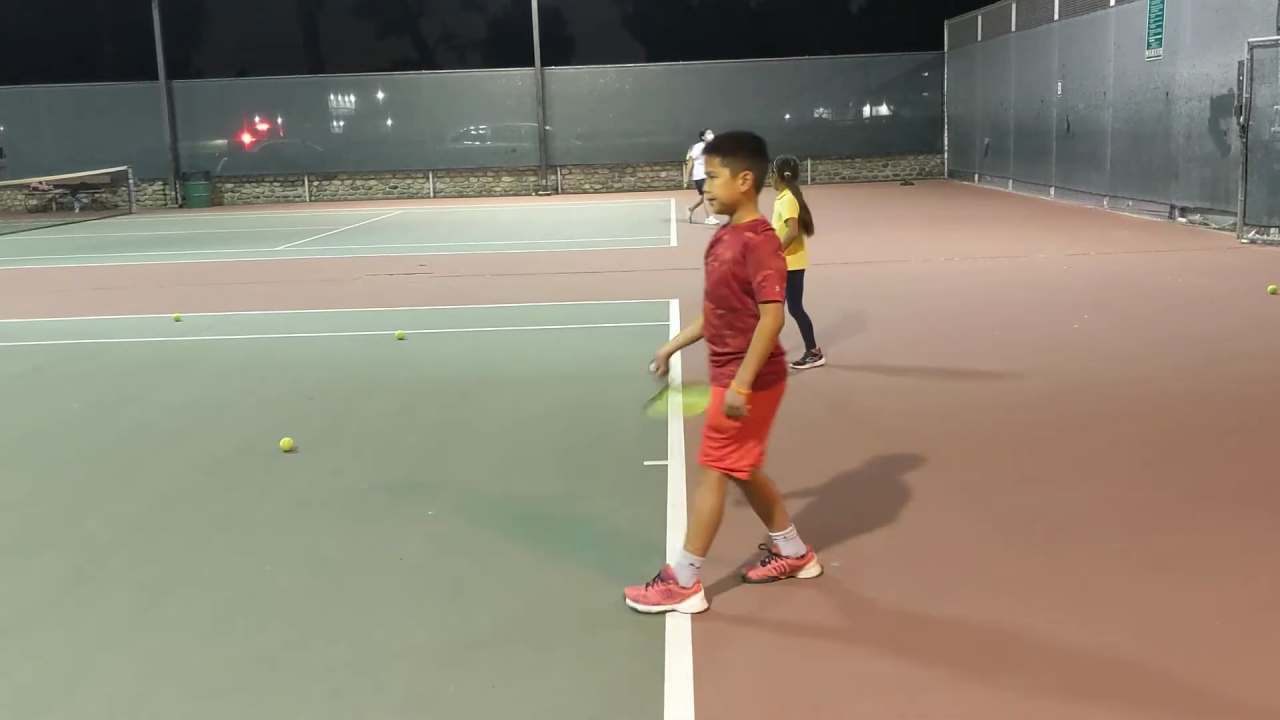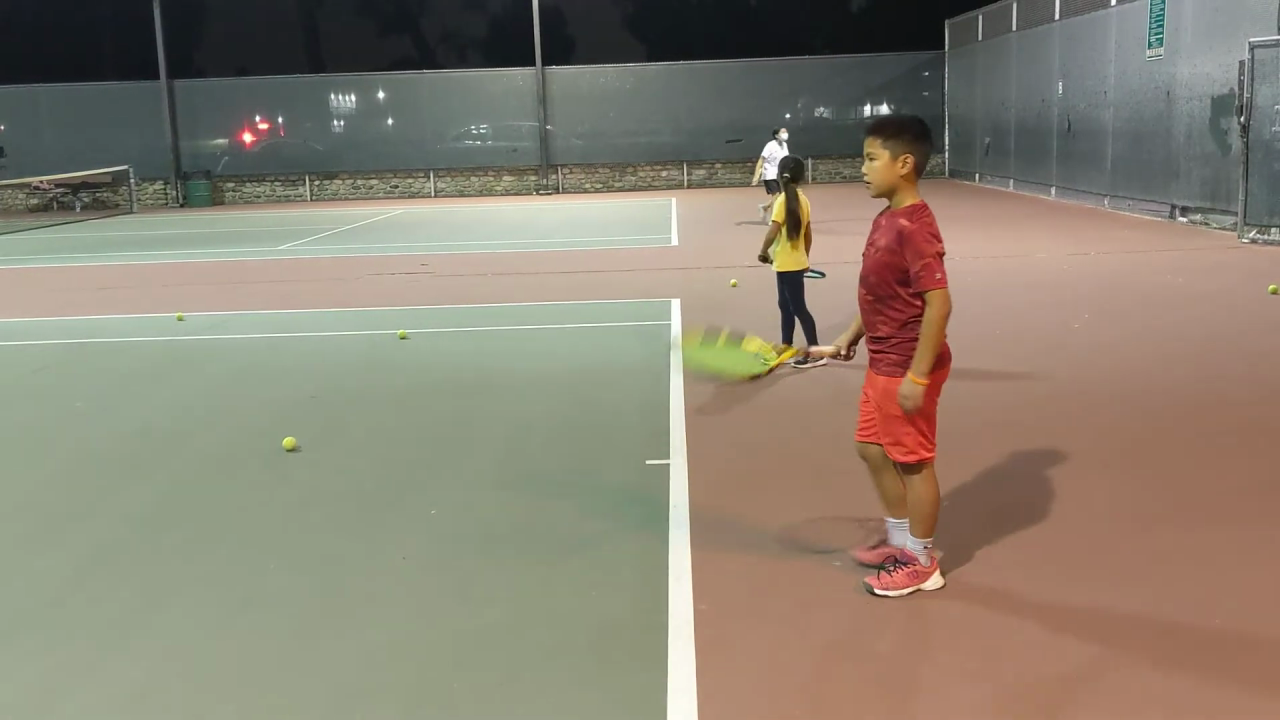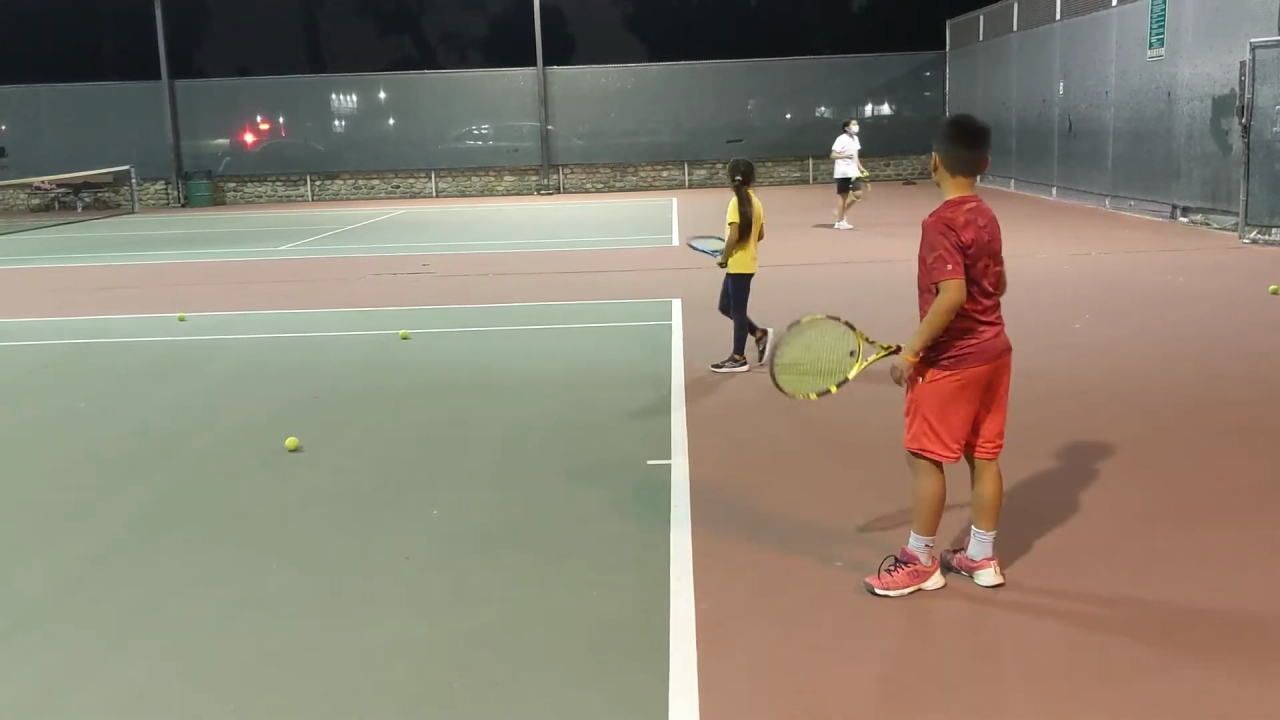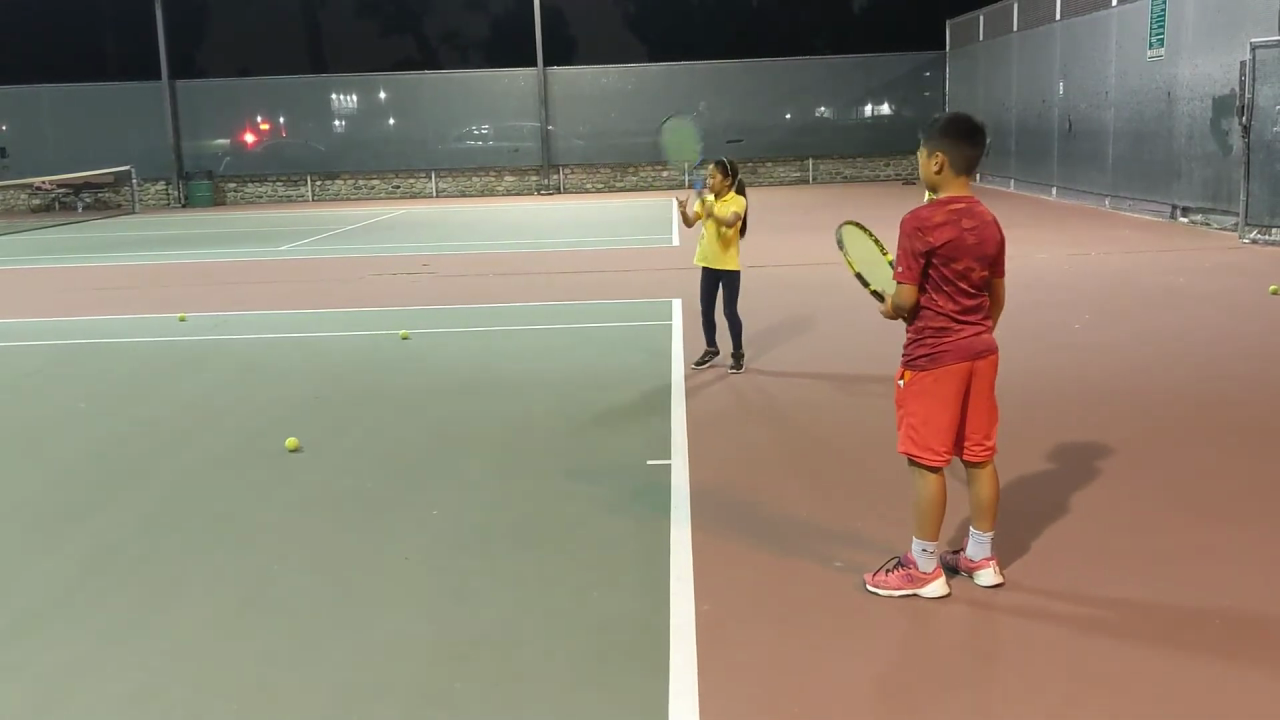
dt=1s
person 1, frame 1
left shoulder: (759, 241)
right shoulder: (723, 236)
left elbow: (772, 316)
left wrist: (743, 382)
right wrist: (676, 343)
left hip: (750, 380)
right hip: (730, 375)
left knee: (712, 472)
right knee: (741, 469)
left ankle: (683, 582)
right ankle: (794, 552)
person 1, frame 2
left shoulder: (913, 228)
right shoulder: (886, 220)
left elbow: (938, 304)
left wrist: (917, 375)
right wrist: (852, 334)
left hip: (910, 367)
right hip: (884, 363)
left knee: (912, 461)
right knee: (873, 448)
left ankle: (920, 561)
right ankle: (902, 541)
person 1, frame 3
left shoulder: (941, 223)
right shoulder: (986, 217)
left elbow: (952, 295)
left wrist: (912, 351)
left hip: (953, 359)
right hip: (993, 351)
left knee: (925, 455)
right knee: (984, 455)
left ankle: (921, 561)
right ankle: (981, 557)
person 1, frame 4
left shoulder: (919, 222)
right shoulder: (989, 223)
left elbow: (908, 298)
right elbow: (997, 297)
left wrist: (889, 308)
left hip: (933, 357)
right hip: (981, 353)
left knee: (927, 461)
right knee: (979, 456)
left ankle: (924, 568)
right ankle: (981, 557)
person 2, frame 1
left shoulder: (788, 200)
right shoulder: (782, 199)
left elbow: (793, 232)
left hip: (791, 264)
left knee: (795, 308)
left ankle: (814, 352)
person 2, frame 2
left shoulder: (783, 201)
right shoulder: (802, 199)
left elbow: (772, 233)
right elbow: (808, 235)
left wrist: (763, 252)
right wrist: (805, 258)
left hip: (788, 264)
right hip: (789, 263)
left knee: (798, 308)
right knee: (785, 306)
left ankle: (815, 353)
right ankle: (786, 348)
person 2, frame 3
left shoulder: (737, 203)
right shoulder: (754, 202)
left elbow: (733, 236)
right elbow: (760, 235)
left wrist: (724, 257)
left hip: (739, 266)
right hip: (744, 264)
left knee: (737, 311)
right knee: (726, 307)
left ankle: (738, 358)
right ankle: (760, 334)
person 2, frame 4
left shoulder: (738, 201)
right shoulder: (705, 201)
left elbow: (731, 222)
right elbow: (690, 223)
left wrist: (714, 215)
right wrist: (683, 212)
left hip: (730, 265)
right hip: (709, 263)
left knee: (730, 311)
right knee: (706, 310)
left ankle: (738, 353)
right ankle: (711, 349)
